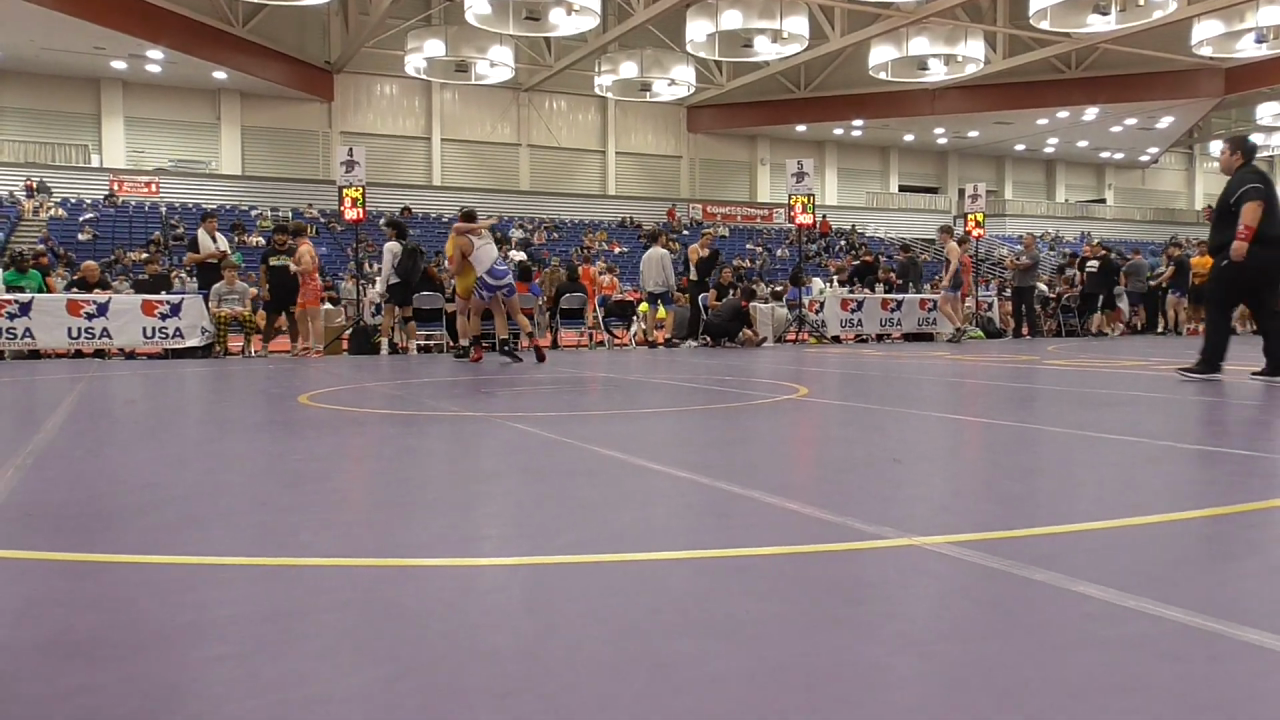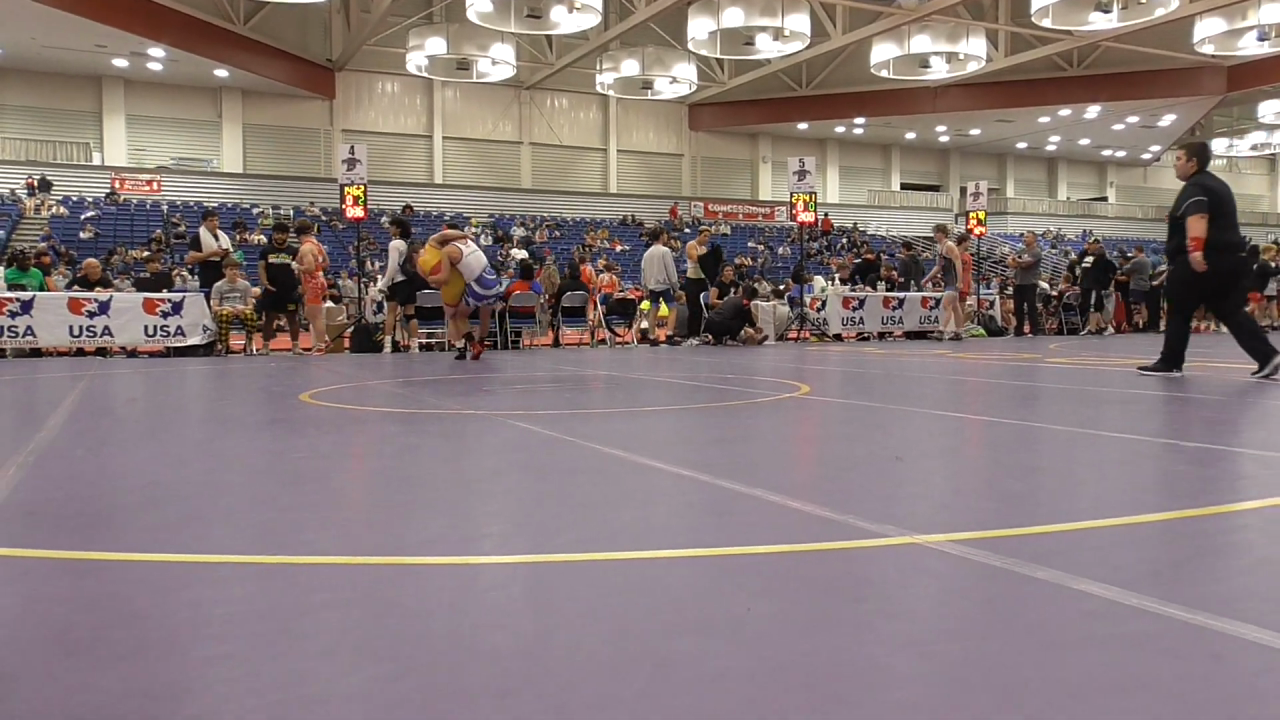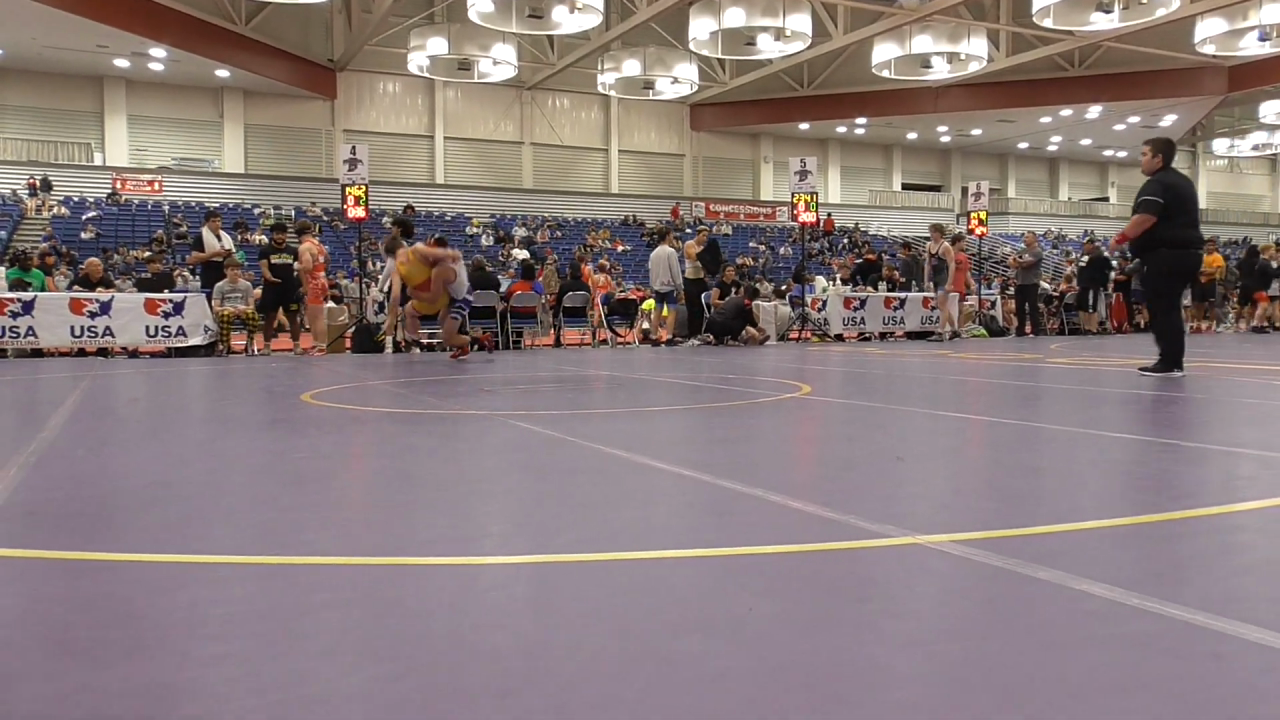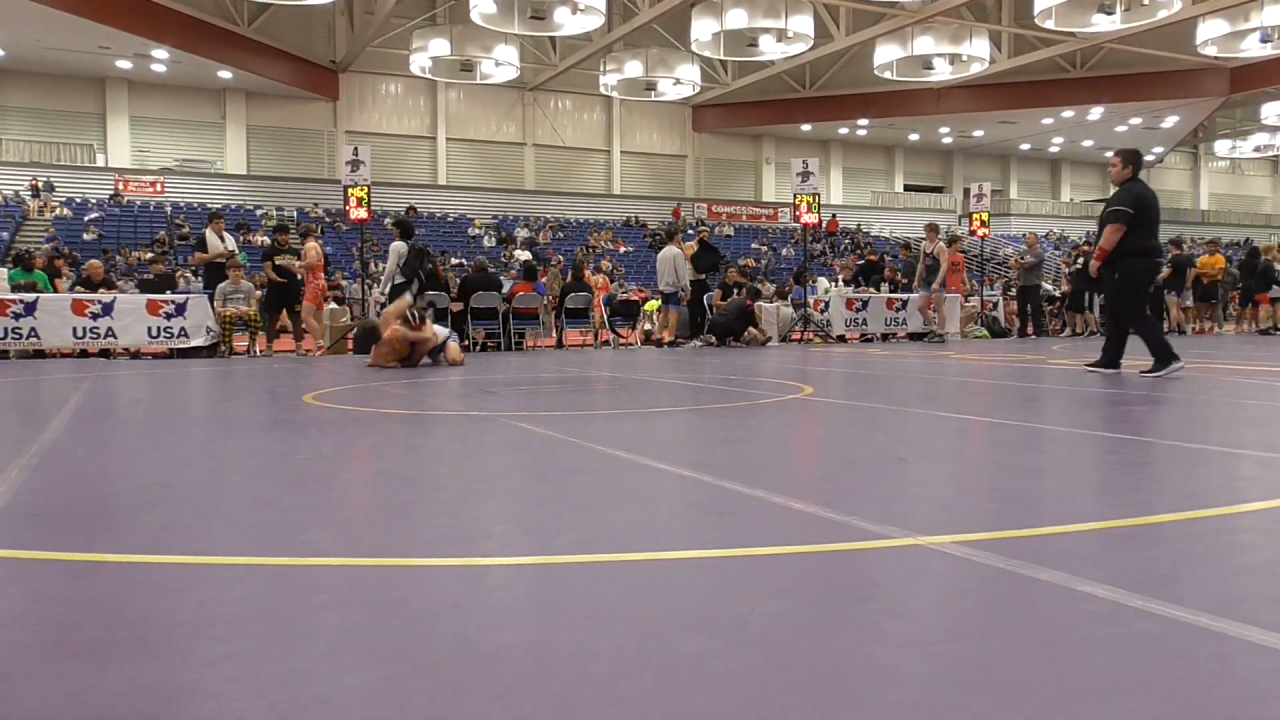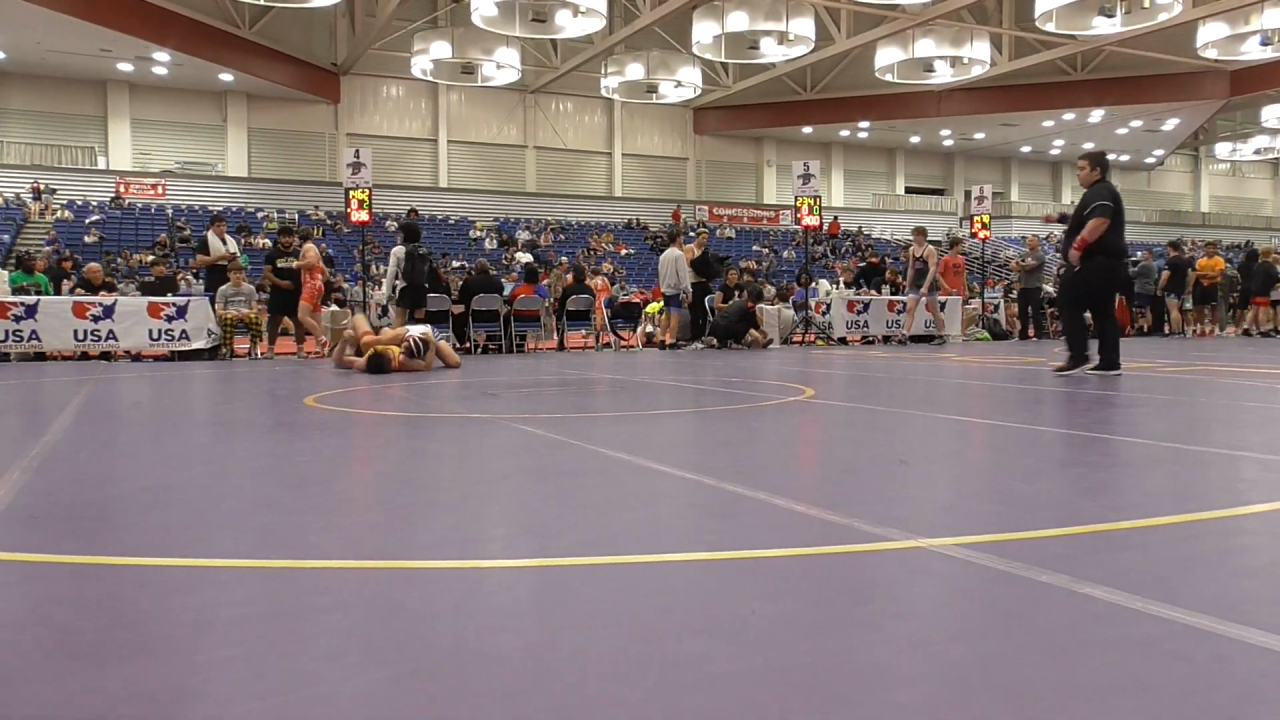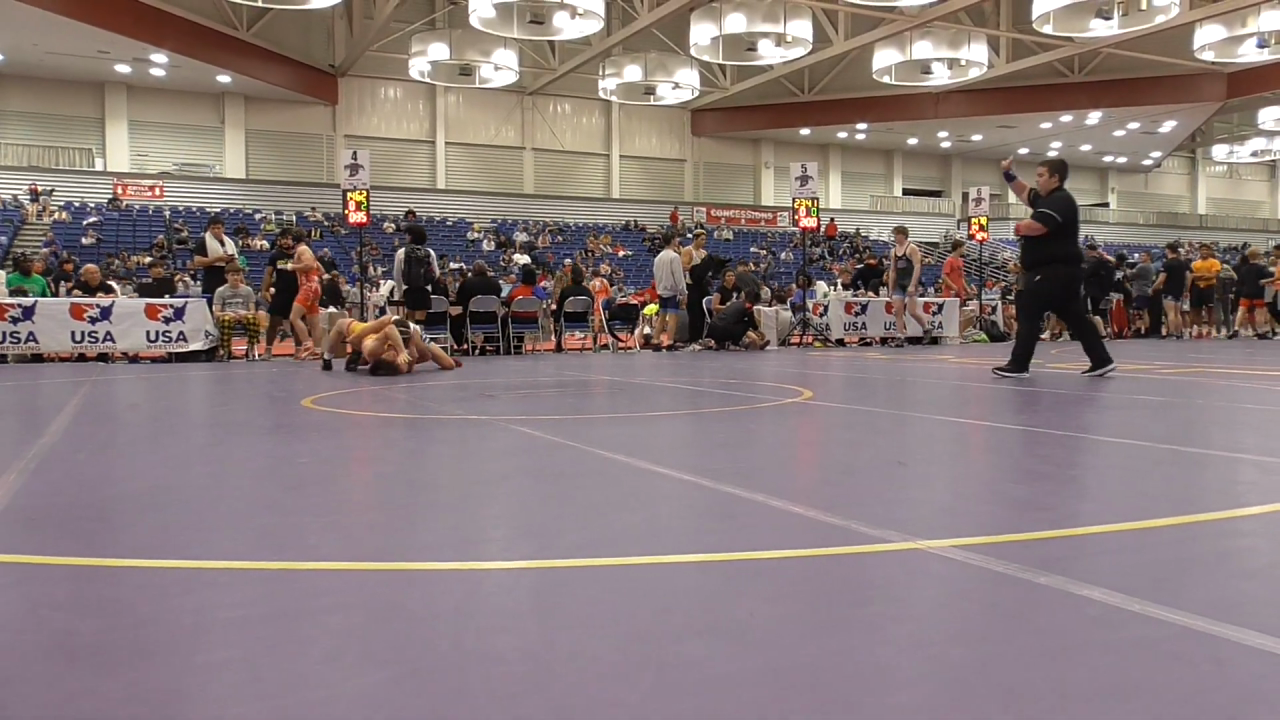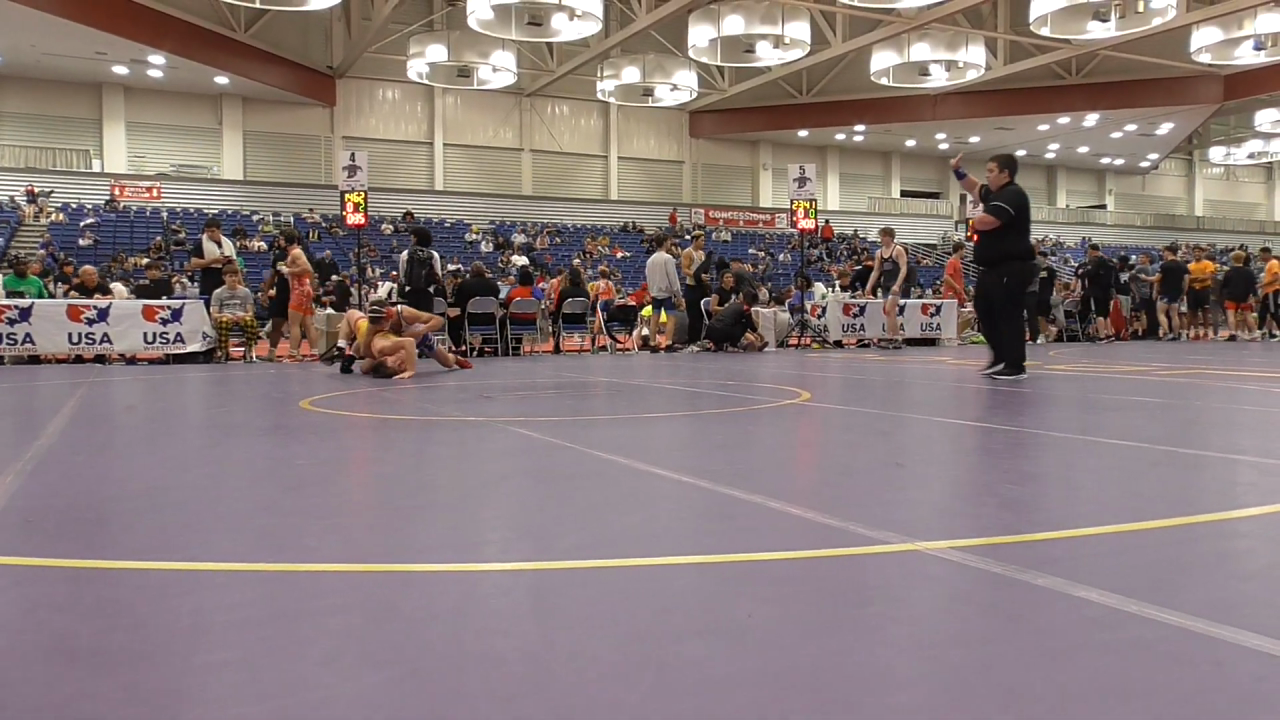
dt=0.3s
person 1, frame 1
left shoulder: (1245, 177)
right shoulder: (1252, 178)
left elbow: (1252, 205)
left wrist: (1241, 238)
right wrist: (1217, 217)
left hip: (1246, 255)
left knee: (1217, 307)
left ankle: (1209, 365)
person 1, frame 2
left shoulder: (1194, 188)
right shoulder: (1217, 185)
left elbow: (1196, 218)
left wrist: (1194, 249)
left hip: (1200, 261)
right hip: (1233, 259)
left knee: (1178, 311)
right knee: (1231, 313)
left ankle: (1170, 363)
person 1, frame 3
left shoulder: (1157, 184)
right shoulder: (1183, 182)
left elbow: (1145, 218)
left wrist: (1120, 238)
left hip: (1165, 255)
right hip: (1187, 253)
left knee: (1163, 309)
right knee: (1165, 307)
left ankle: (1171, 363)
right ankle: (1171, 359)
person 1, frame 4
left shoulder: (1126, 194)
right shoulder: (1144, 192)
left elbow: (1115, 228)
left wrist: (1097, 257)
left hip: (1130, 263)
right hip: (1143, 261)
left knee: (1133, 314)
right knee: (1117, 313)
left ankle: (1167, 358)
right ankle: (1109, 360)
person 1, frame 5
left shoulder: (1102, 192)
right shoulder: (1097, 192)
left elbow: (1099, 222)
right elbow: (1083, 219)
left wrist: (1077, 246)
right wrist: (1060, 219)
left hip: (1096, 263)
right hip: (1108, 263)
left knee: (1069, 308)
right knee: (1104, 313)
left ankle: (1079, 358)
right ankle: (1109, 362)
person 1, frame 6
left shoulder: (1059, 200)
right shoulder: (1046, 198)
left elbow: (1034, 227)
right elbow: (1023, 193)
left wrist: (1019, 228)
right wrist: (1008, 174)
left hip: (1054, 271)
right hip: (1063, 270)
left knee: (1028, 315)
right knee: (1074, 317)
left ankle: (1018, 365)
right ankle: (1101, 360)
person 1, frame 7
left shoulder: (1012, 195)
right shoulder: (995, 193)
left elbow: (986, 221)
right elbow: (975, 189)
left wrist: (974, 224)
right wrist: (957, 170)
left hip: (1011, 268)
right hip: (994, 268)
left knee: (1008, 318)
right knee: (985, 313)
left ankle: (1015, 367)
right ankle: (1002, 358)
